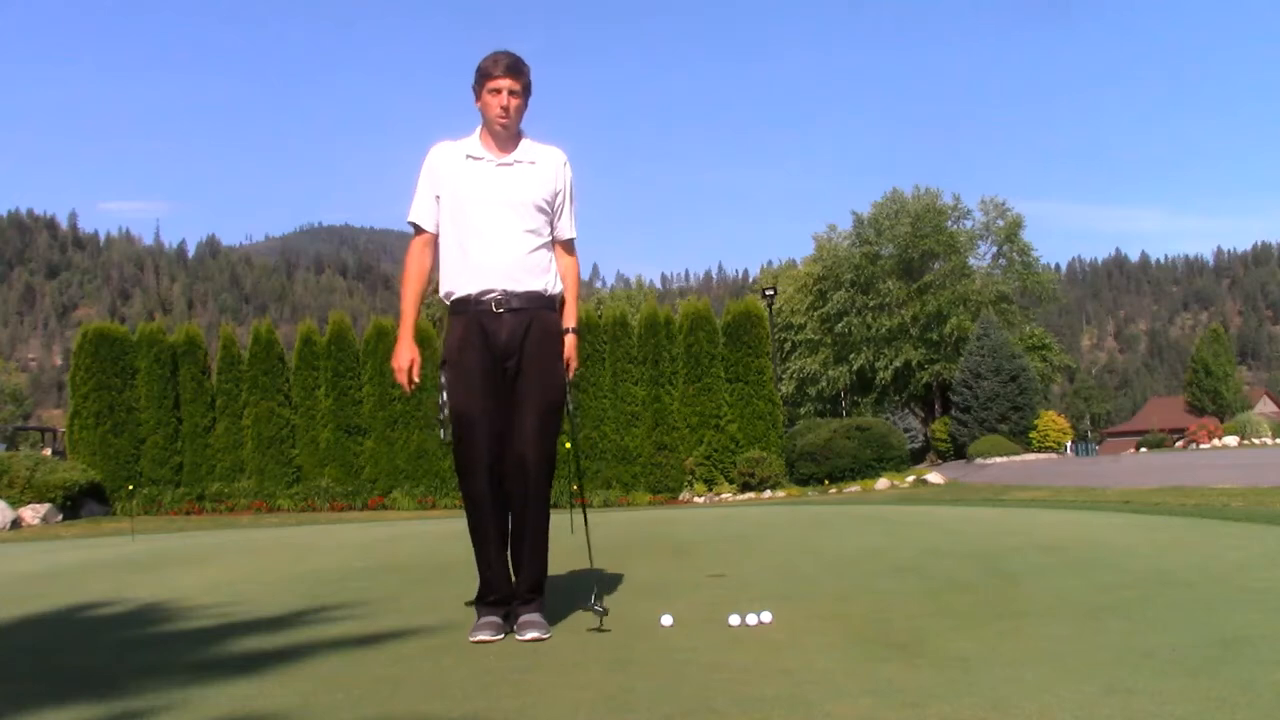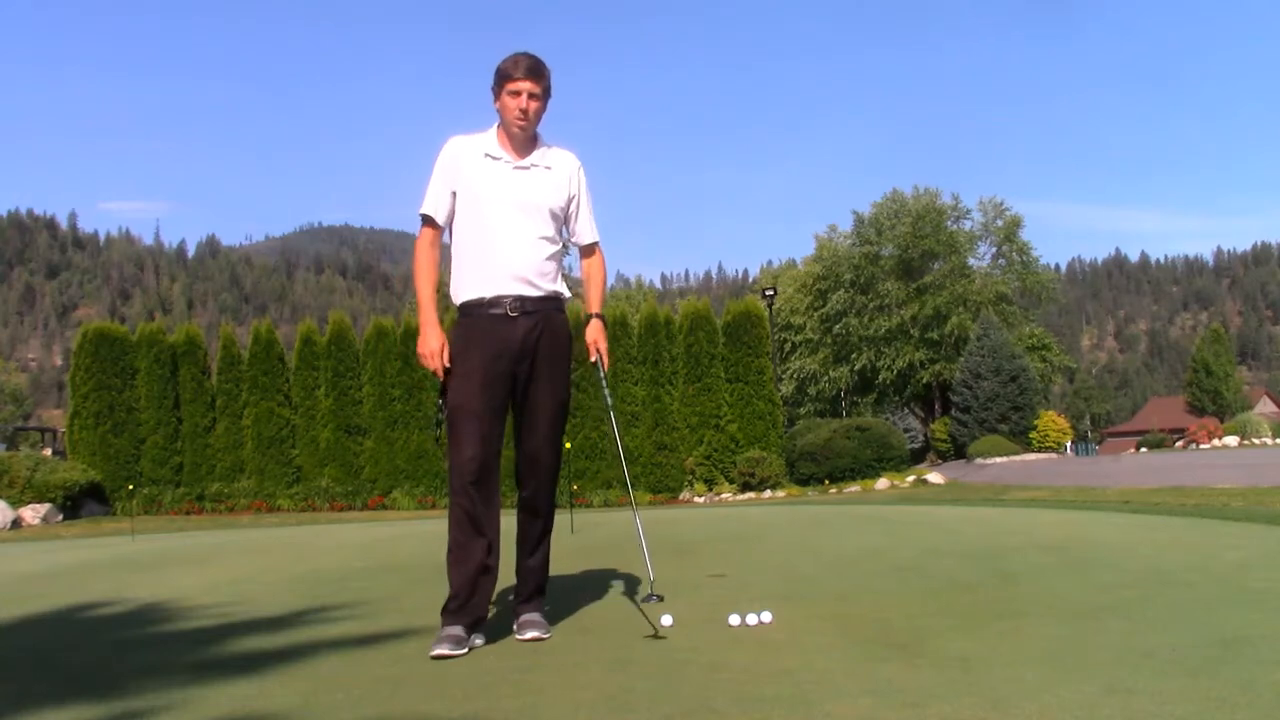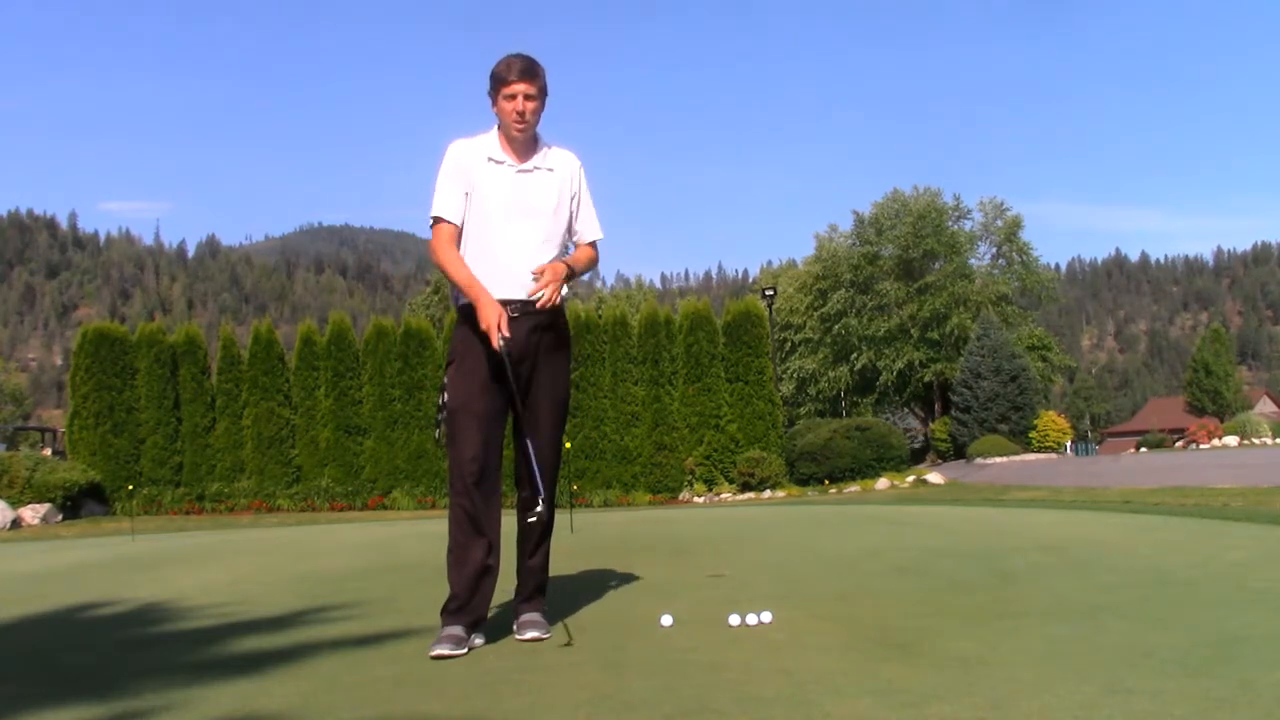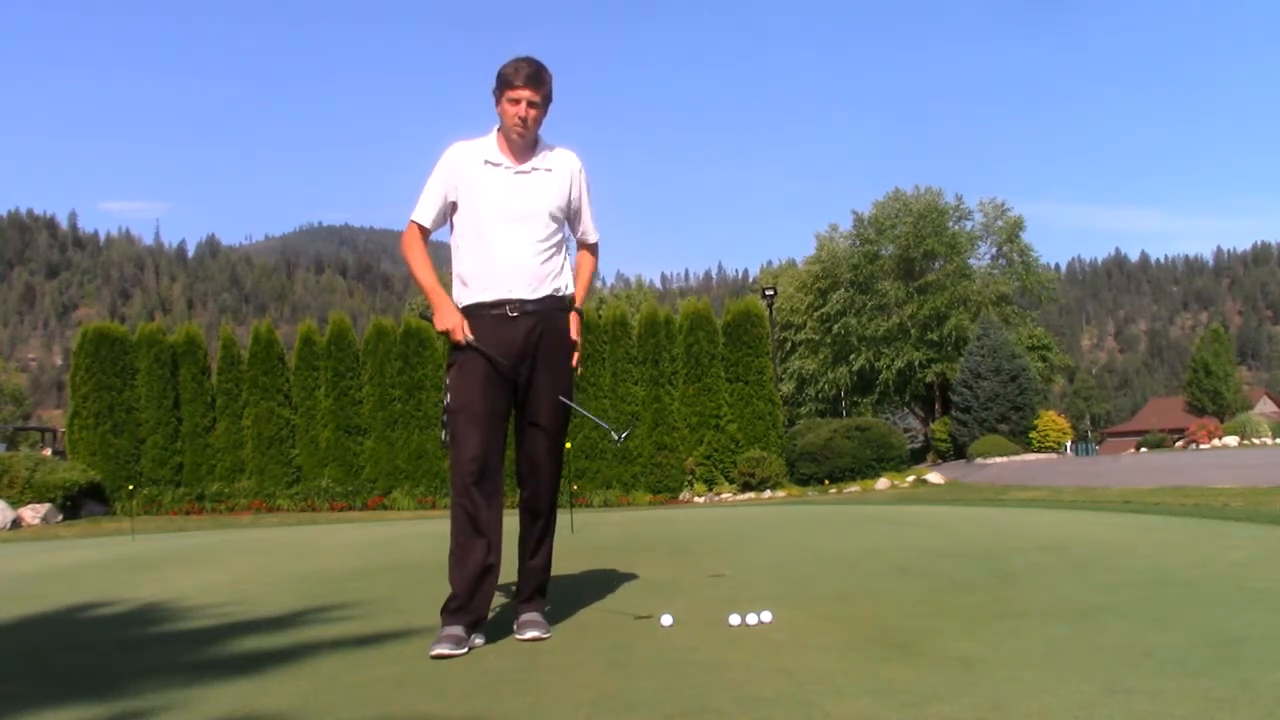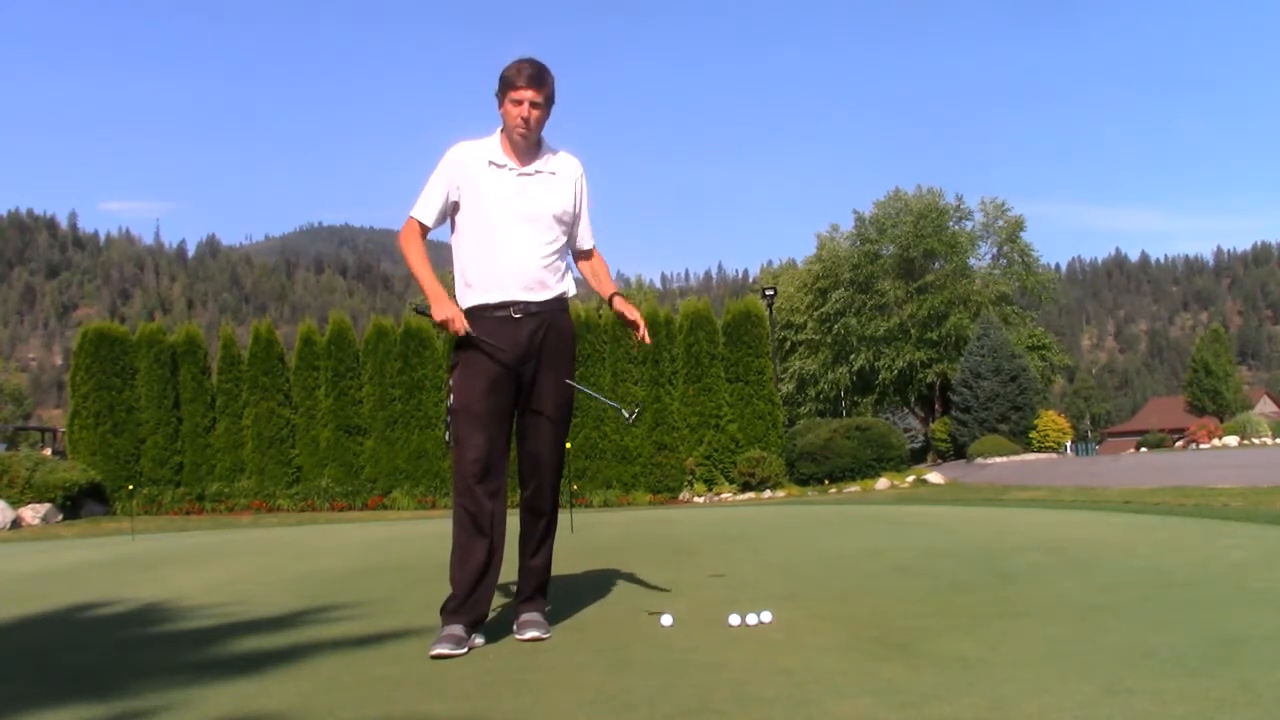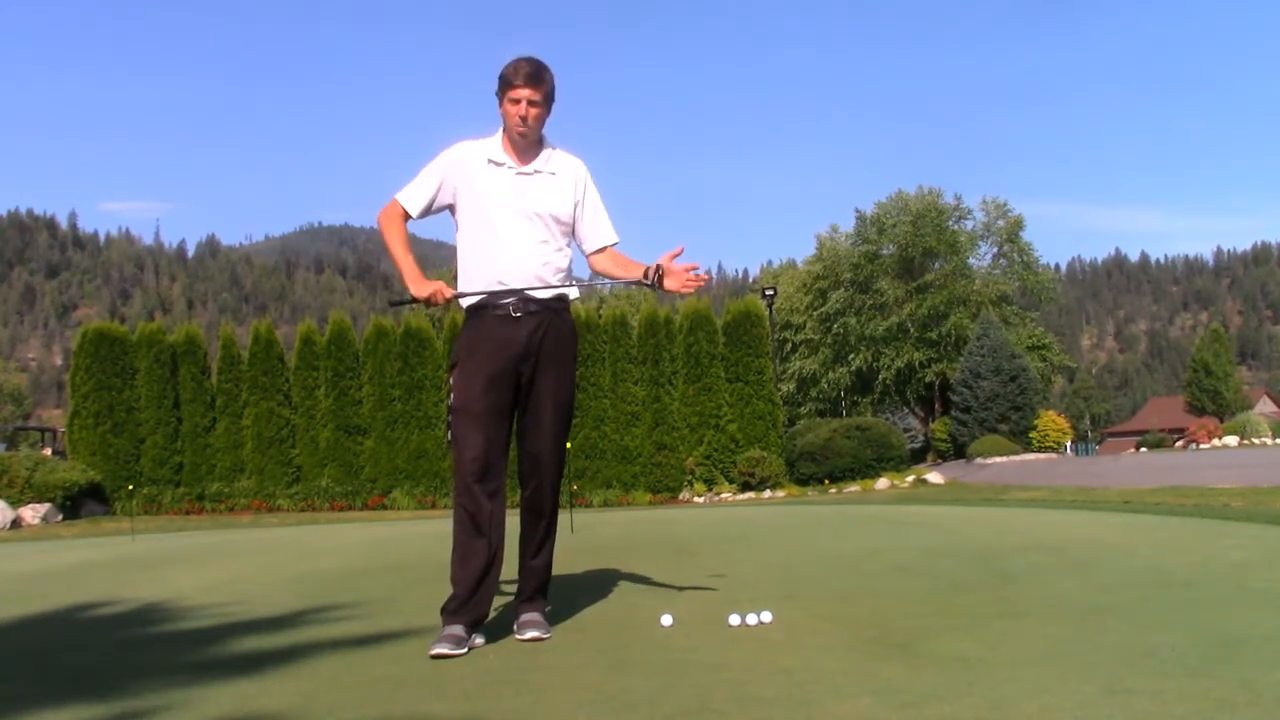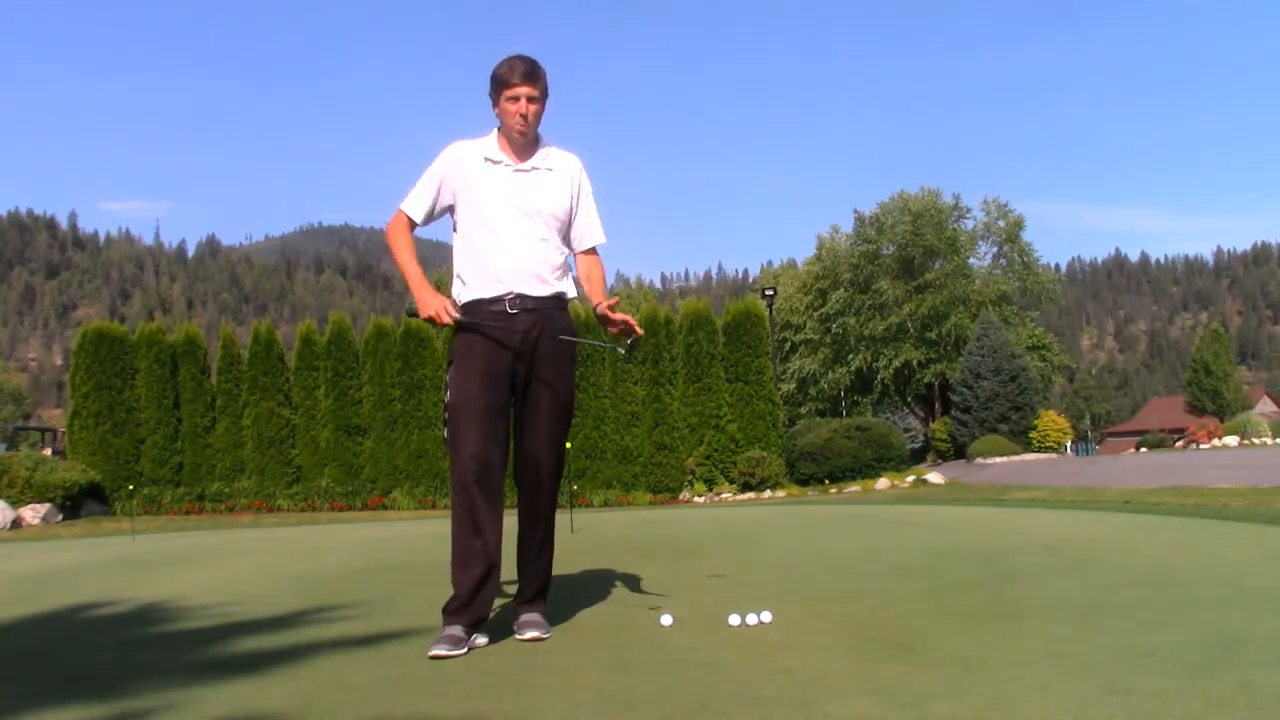
dt=0.7s
person 1, frame 1
left shoulder: (553, 163)
right shoulder: (443, 159)
left elbow: (565, 251)
right elbow: (422, 246)
left wrist: (569, 329)
right wrist: (405, 334)
left hip: (536, 321)
right hip: (471, 322)
left knee: (532, 463)
right knee: (479, 465)
left ankle: (529, 601)
right ankle: (492, 601)
person 1, frame 2
left shoulder: (567, 167)
right shoulder: (459, 153)
left elbow: (590, 251)
right elbow: (428, 239)
left wrist: (595, 318)
right wrist: (428, 321)
left hip: (545, 324)
right hip: (479, 323)
left knee: (539, 466)
right knee: (472, 467)
left ankle: (530, 601)
right ankle: (463, 615)
person 1, frame 3
left shoulder: (567, 165)
right shoulder: (463, 155)
left elbow: (589, 246)
right elbow: (443, 241)
left wrist: (563, 266)
right wrist: (482, 299)
left hip: (546, 325)
right hip: (480, 324)
left knee: (540, 465)
right knee: (472, 465)
left ankle: (531, 602)
right ankle: (463, 615)
person 1, frame 4
left shoulder: (568, 167)
right shoulder: (460, 159)
left elbow: (586, 245)
right elbow: (413, 235)
left wrist: (577, 311)
right wrist: (440, 301)
left hip: (546, 323)
right hip: (479, 324)
left knee: (541, 468)
right knee: (473, 467)
left ankle: (531, 602)
right ankle: (464, 614)
person 1, frame 5
left shoulder: (570, 171)
right shoulder: (464, 160)
left elbow: (585, 251)
right elbow: (412, 231)
left wrist: (615, 300)
right wrist: (437, 296)
left hip: (550, 326)
right hip: (483, 326)
left knee: (542, 468)
right knee: (477, 468)
left ankle: (531, 602)
right ankle: (463, 614)
person 1, frame 6
left shoulder: (572, 171)
right shoulder: (463, 160)
left elbow: (600, 252)
right elbow: (391, 215)
left wrist: (652, 274)
right wrist: (414, 279)
left hip: (551, 326)
right hip: (487, 324)
left knee: (543, 468)
right knee: (476, 466)
left ankle: (531, 603)
right ankle: (465, 614)
person 1, frame 7
left shoulder: (569, 168)
right shoulder: (459, 160)
left elbow: (588, 252)
right elbow: (398, 225)
left wrist: (603, 305)
right wrist: (423, 291)
left hip: (548, 324)
right hip: (481, 323)
left knee: (541, 467)
right knee: (473, 464)
left ankle: (532, 602)
right ankle: (466, 614)
